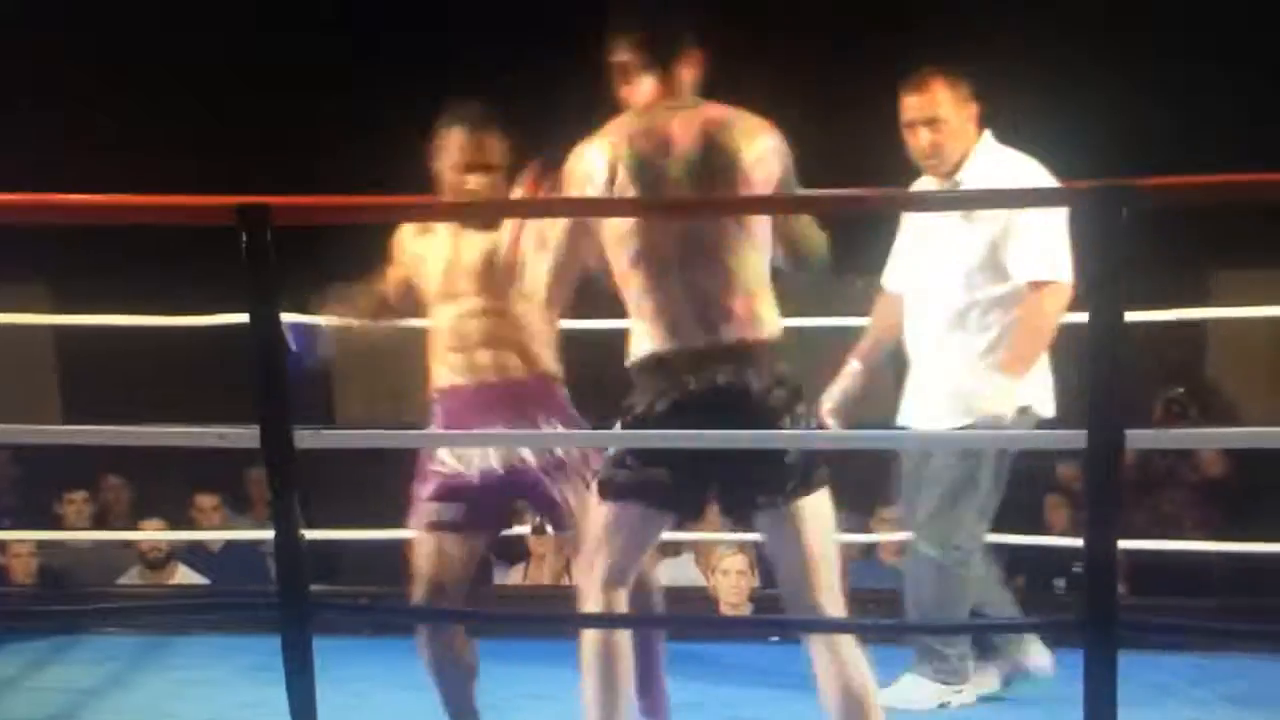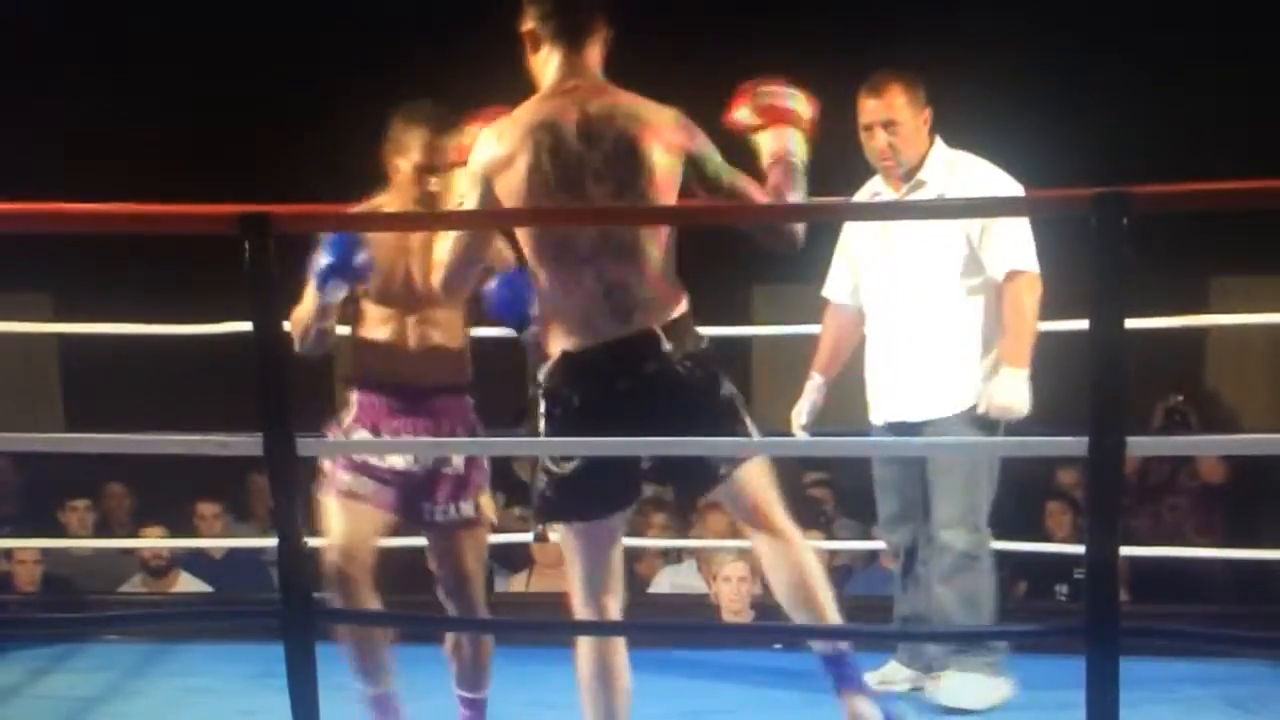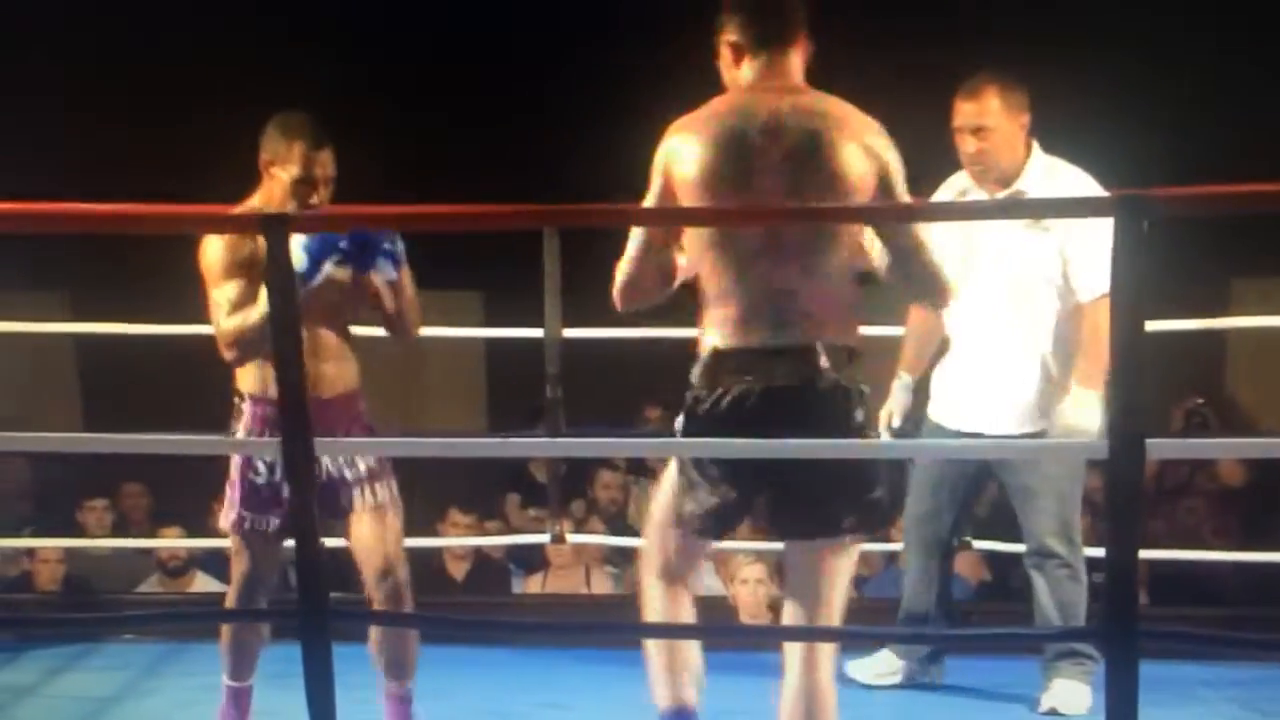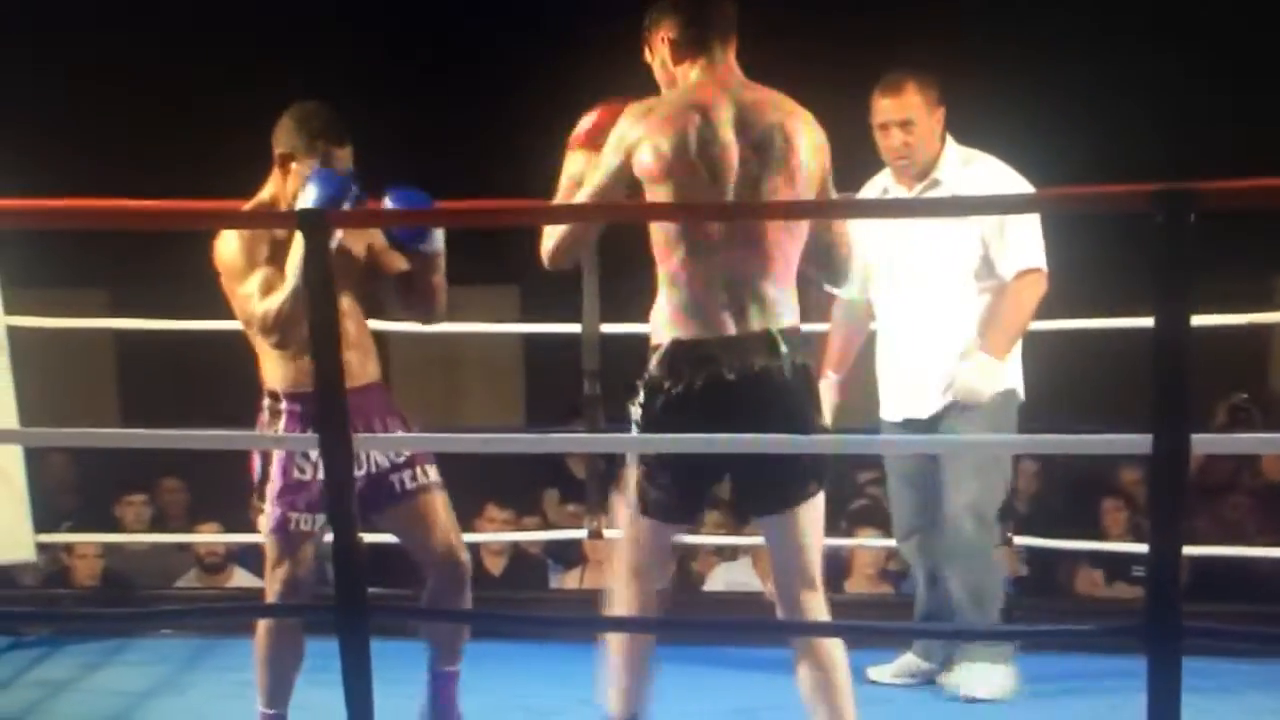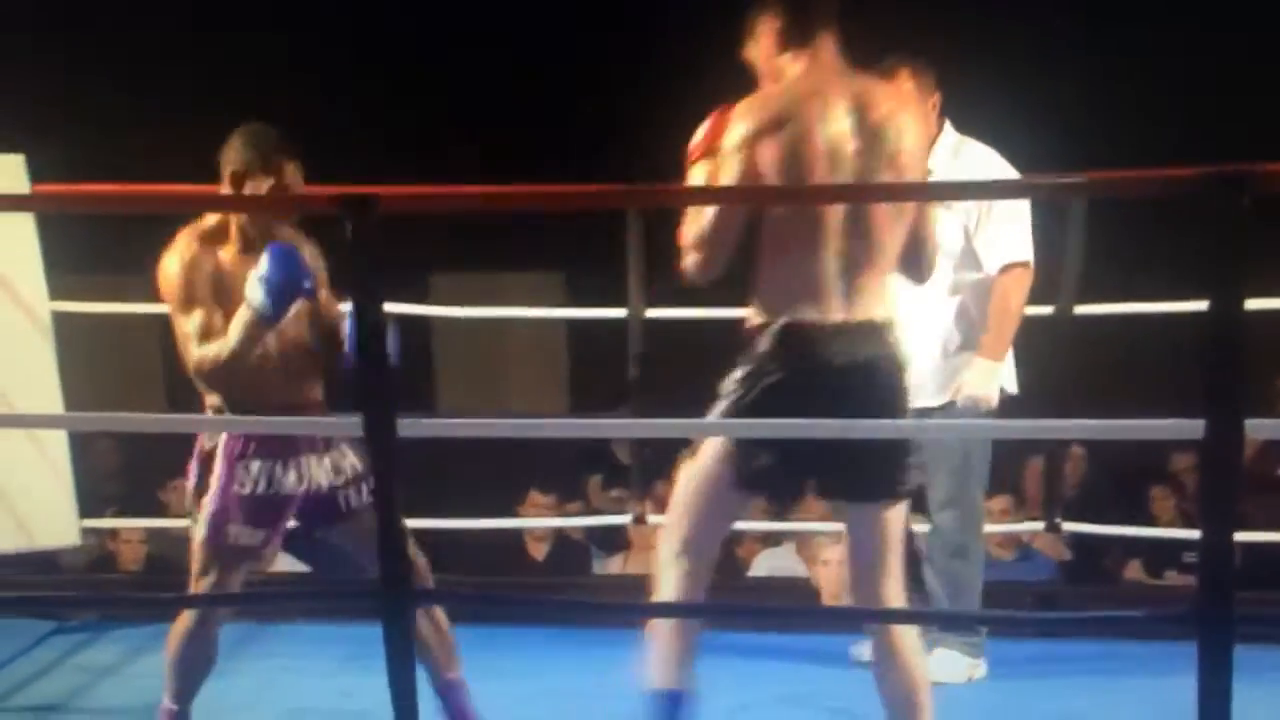
dt=0.7s
person 1, frame 1
left shoulder: (595, 159)
right shoulder: (757, 138)
right elbow: (812, 253)
left hip: (667, 392)
right hip: (758, 380)
left knee: (602, 590)
right knee: (821, 608)
person 1, frame 2
left shoulder: (497, 146)
right shoulder: (663, 125)
left elbow: (450, 280)
right elbow: (782, 228)
right wrist: (788, 147)
left hip: (585, 385)
right hip: (673, 358)
left knee: (596, 611)
right knee: (769, 520)
person 1, frame 3
left shoulder: (686, 139)
right shoulder: (861, 135)
left elbow: (629, 293)
right elbow: (933, 290)
left hip: (728, 389)
right hip: (826, 393)
left knee: (664, 573)
right knee: (813, 639)
person 1, frame 4
left shoulder: (644, 125)
right shoulder: (801, 125)
left elbow: (557, 250)
left wrist: (579, 157)
left hip: (688, 376)
right hip: (779, 372)
left knee: (634, 587)
right knee: (806, 601)
person 1, frame 5
left shoulder: (760, 117)
right shoulder: (904, 118)
left elbow: (700, 260)
left wrist: (701, 179)
left hip: (789, 359)
right hip: (872, 361)
left knee: (683, 546)
right knee: (883, 596)
person 2, frame 1
left shoulder: (1020, 184)
right shoulder: (921, 196)
left elbow: (1050, 289)
right elbow: (898, 296)
left wrist: (1010, 378)
right wrist: (853, 371)
left hip: (986, 402)
right hip: (931, 397)
left knee: (943, 535)
right knee: (937, 532)
left ankle: (944, 669)
right ankle: (1008, 642)
person 2, frame 2
left shoulder: (980, 184)
right shoulder: (864, 205)
left elbow: (1022, 281)
right elbow: (845, 307)
left wrist: (1014, 369)
right wrist: (817, 383)
left hip: (963, 395)
right hip: (893, 401)
left knee: (957, 532)
right knee: (906, 534)
left ankle: (977, 664)
right ankle: (921, 656)
person 2, frame 3
left shoulder: (1074, 195)
right shoulder: (948, 199)
left elbow: (1099, 302)
right elbow: (929, 302)
left wrist: (1086, 390)
right wrist: (904, 382)
left hip: (1040, 412)
right hip: (955, 405)
left knee: (1052, 544)
right knee: (924, 528)
right ankle: (915, 650)
person 2, frame 4
left shoulder: (990, 182)
right shoulder: (871, 199)
left elbow: (1030, 275)
right elbow: (852, 299)
left wrist: (991, 357)
right wrist: (830, 377)
left hip: (975, 390)
right hip: (902, 396)
left knee: (966, 518)
right knee: (918, 530)
left ankle: (986, 653)
right ankle: (937, 650)
person 2, frame 5
left shoulder: (983, 175)
left elbow: (1014, 273)
left wrist: (987, 364)
left hip: (956, 381)
left knee: (951, 512)
left ankle: (961, 639)
person 3, frame 1
left shoulder: (533, 219)
right shoulder: (414, 241)
right elbow: (378, 300)
left hip: (534, 410)
right hip: (456, 427)
right knee: (434, 600)
person 3, frame 2
right shoulder: (352, 230)
right elbow: (304, 342)
right wrist: (321, 297)
left hip: (449, 417)
right hip: (374, 416)
left knee: (465, 587)
right knee: (343, 564)
person 3, frame 3
left shoulder: (345, 234)
right shoulder: (229, 242)
left elbow: (407, 326)
right elbow: (232, 342)
left wrist: (393, 270)
right wrist: (290, 281)
left hip: (344, 422)
right hip: (269, 427)
left knee: (388, 578)
right knee: (251, 585)
person 3, frame 4
left shoulder: (358, 221)
right shoulder: (243, 237)
left elbow: (425, 308)
right elbow: (276, 331)
left wrist: (428, 250)
right wrist: (308, 240)
left hip: (372, 413)
right hip: (300, 424)
left knee: (450, 559)
right knee: (289, 589)
person 3, frame 5
left shoulder: (297, 247)
right shoulder: (188, 260)
right elbow: (207, 371)
left wrist: (359, 342)
right wrist: (257, 311)
left hip: (319, 434)
right hip: (245, 444)
left knee: (406, 571)
right knee: (208, 600)
